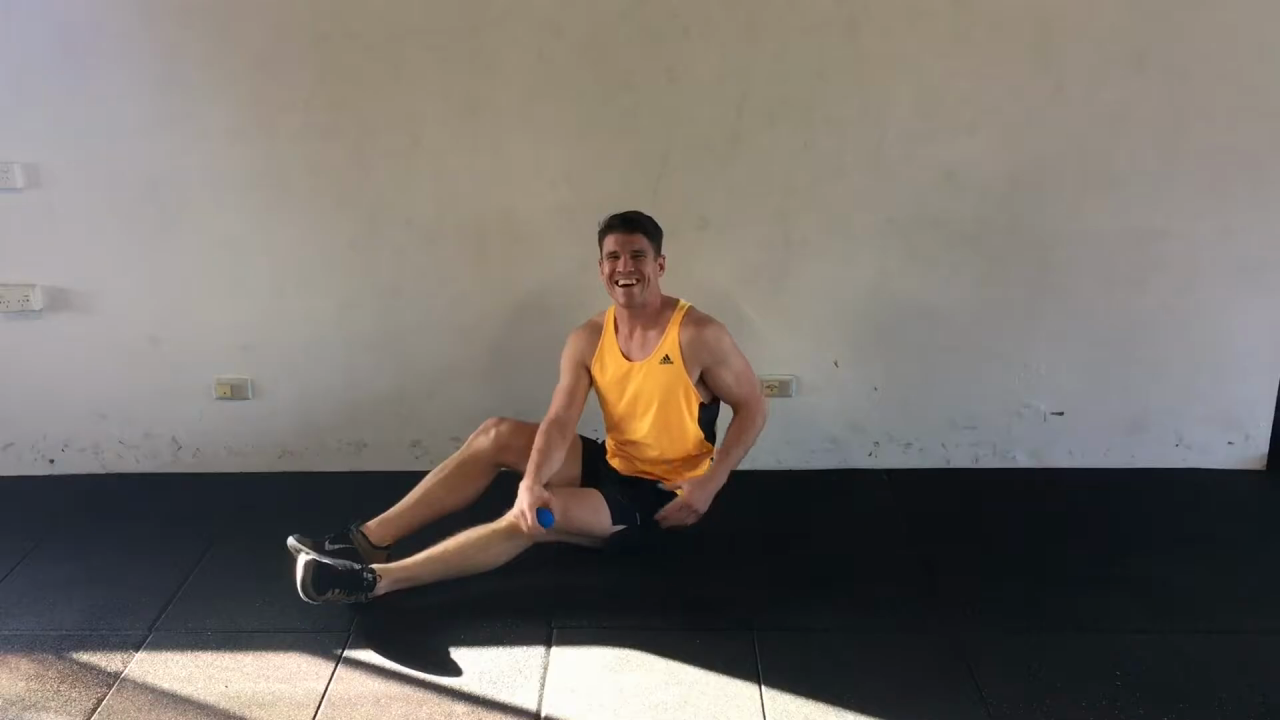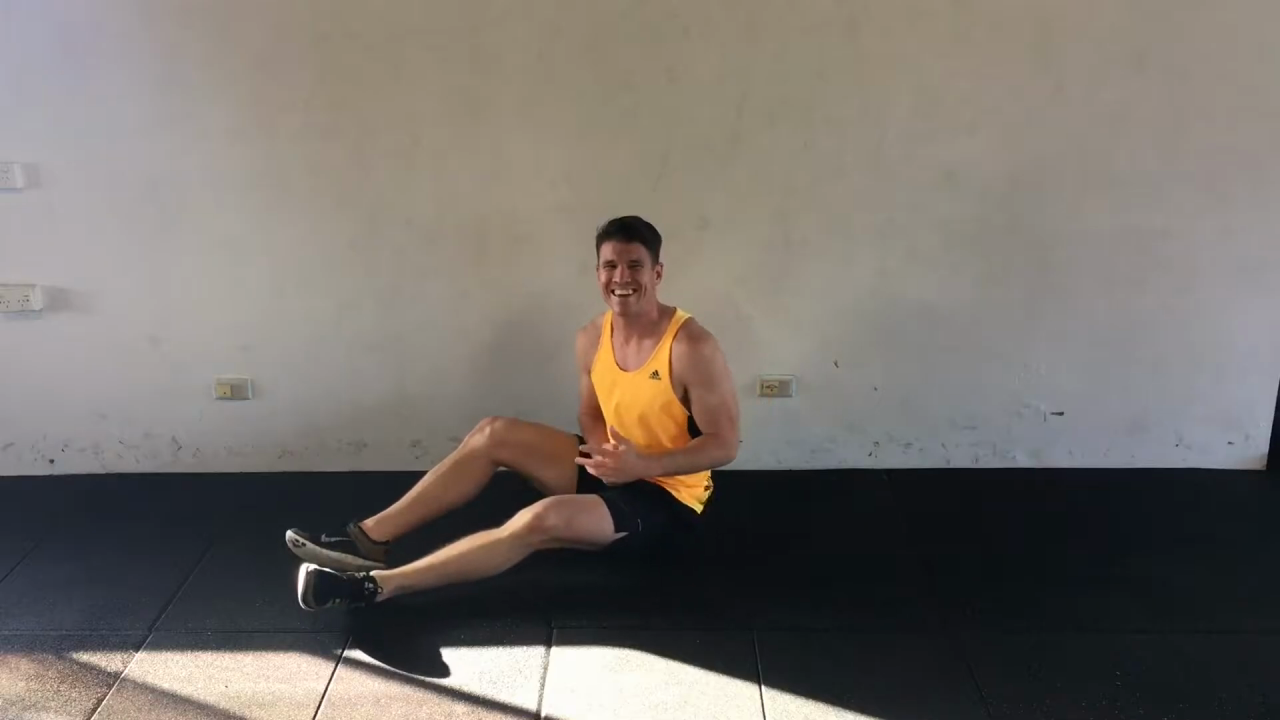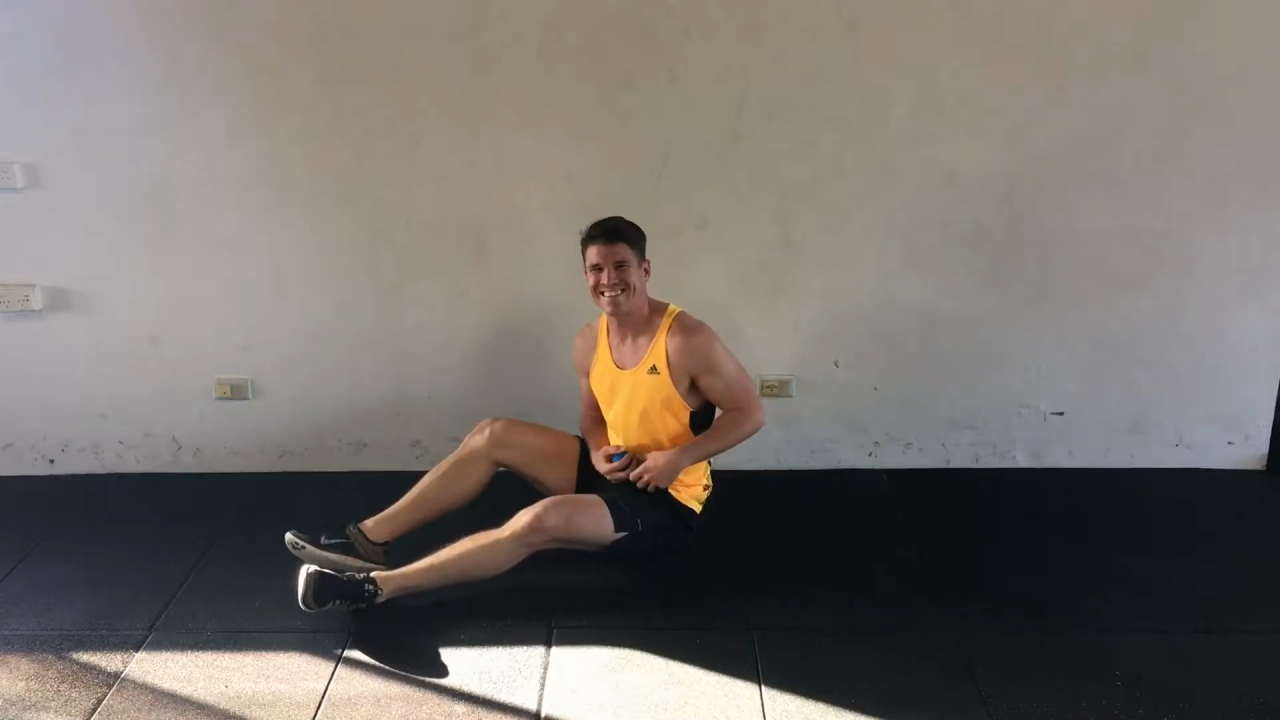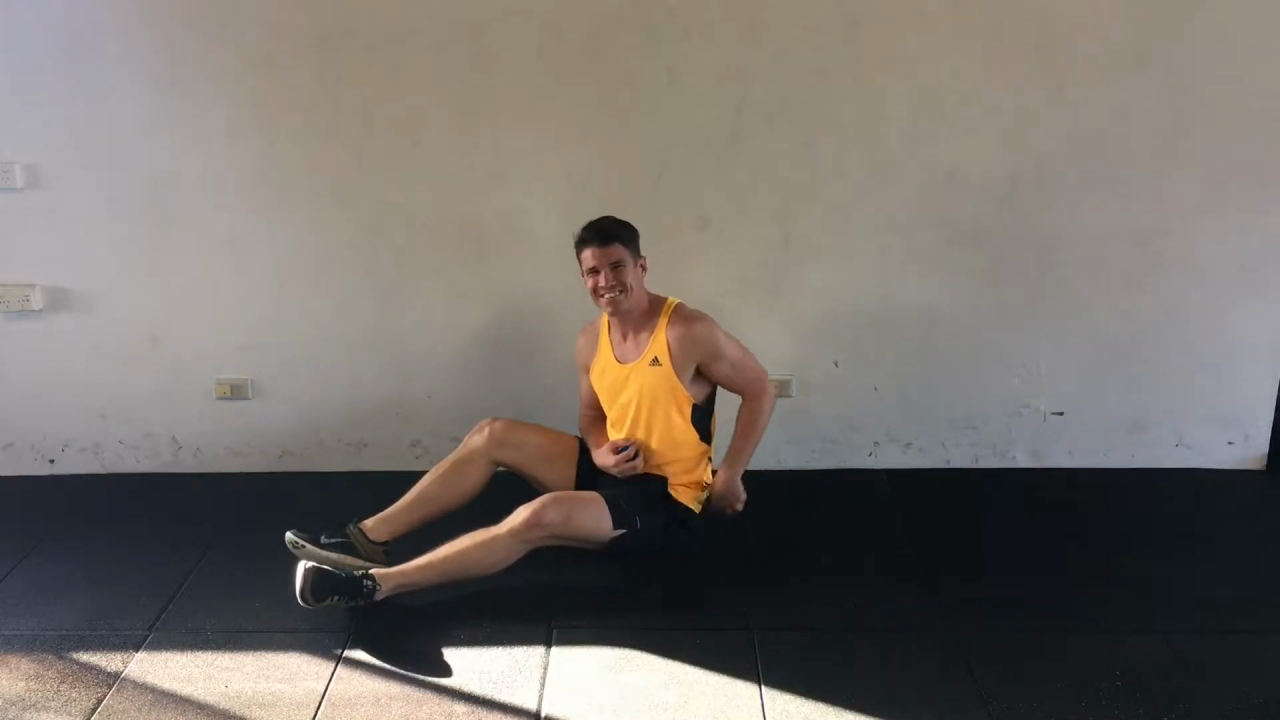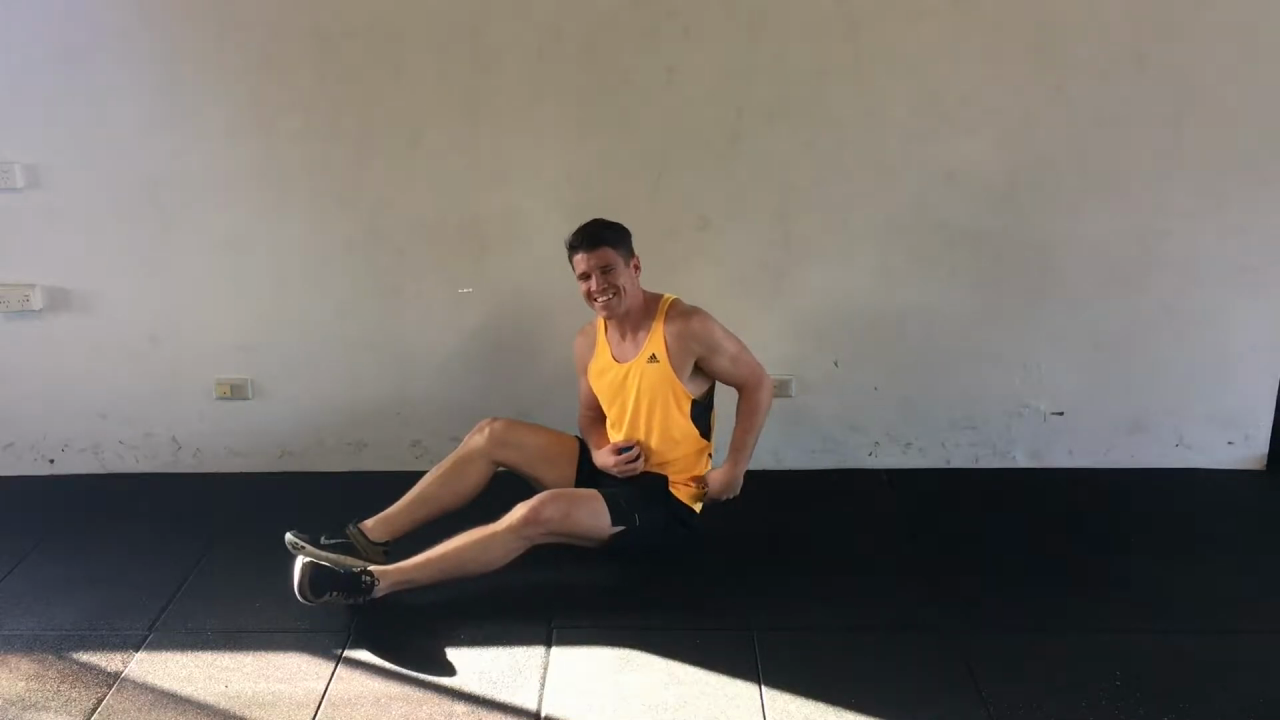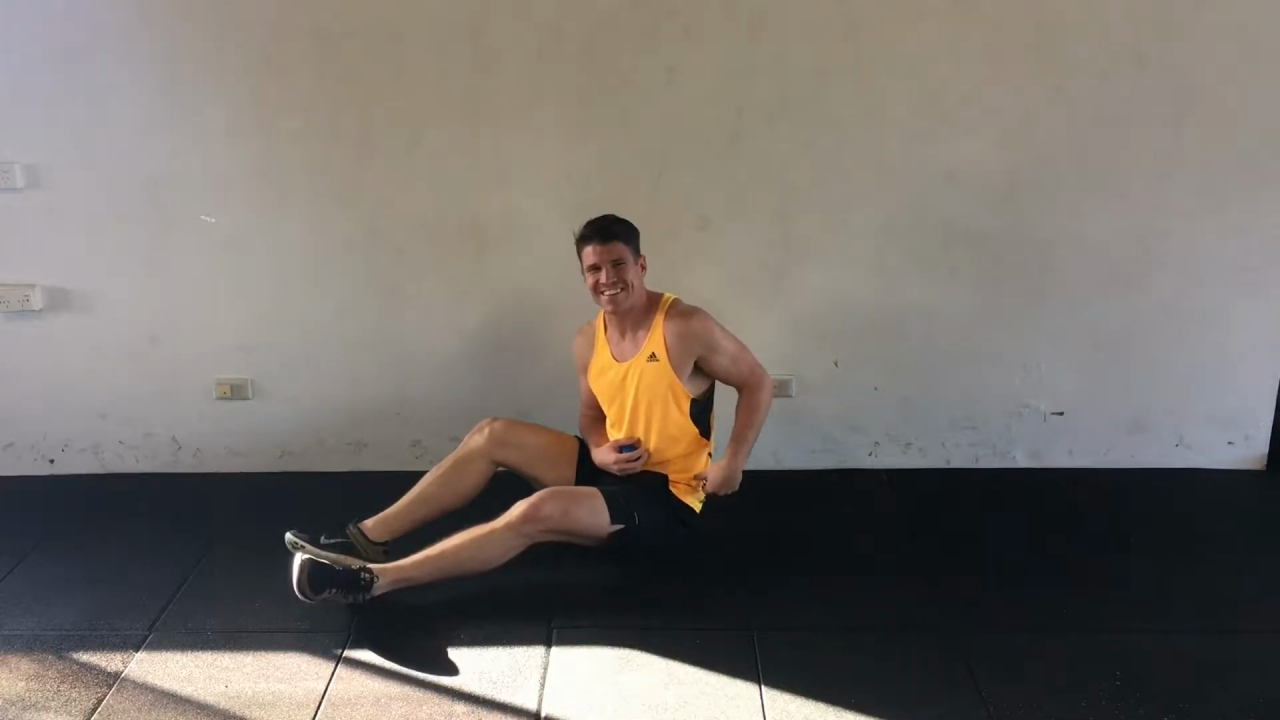
dt=0.4s
person 1, frame 1
left shoulder: (699, 335)
right shoulder: (588, 338)
left elbow: (752, 408)
right elbow: (559, 422)
left wrist: (710, 482)
right wrist: (531, 481)
left hip: (663, 497)
right hip: (613, 467)
left knee: (527, 524)
right knee: (496, 435)
left ankle: (375, 580)
right ankle: (369, 540)
person 1, frame 2
left shoulder: (693, 347)
right shoulder: (591, 337)
left elbow: (725, 444)
left wrist: (643, 465)
right wrist: (605, 450)
left hip: (666, 498)
right hip: (617, 470)
left knee: (541, 521)
right knee: (493, 434)
left ankle: (376, 585)
right ankle: (370, 538)
person 1, frame 3
left shoulder: (689, 341)
right shoulder: (590, 341)
left elbow: (749, 414)
left wrist: (678, 458)
right wrist: (601, 452)
left hip: (666, 500)
right hip: (619, 471)
left knee: (541, 520)
right knee: (493, 435)
left ankle: (377, 586)
right ankle: (369, 538)
person 1, frame 4
left shoulder: (690, 332)
right shoulder: (590, 341)
left elbow: (760, 393)
left wrist: (731, 474)
right wrist: (599, 451)
left hip: (665, 499)
right hip: (616, 469)
left knee: (540, 516)
right knee: (492, 436)
left ankle: (376, 582)
right ankle: (369, 537)
person 1, frame 5
left shoulder: (687, 328)
right shoulder: (588, 342)
left elbow: (756, 384)
left wrist: (734, 468)
right wrist: (599, 452)
left hip: (666, 498)
right hip: (615, 470)
left knee: (540, 513)
right knee: (493, 435)
left ankle: (375, 580)
right ankle: (369, 536)
person 1, frame 6
left shoulder: (687, 328)
right shoulder: (588, 341)
left elbow: (756, 383)
left wrist: (732, 462)
right wrist: (599, 451)
left hip: (666, 499)
right hip: (615, 470)
left knee: (540, 511)
right knee: (493, 435)
left ankle: (374, 578)
right ankle: (369, 537)
